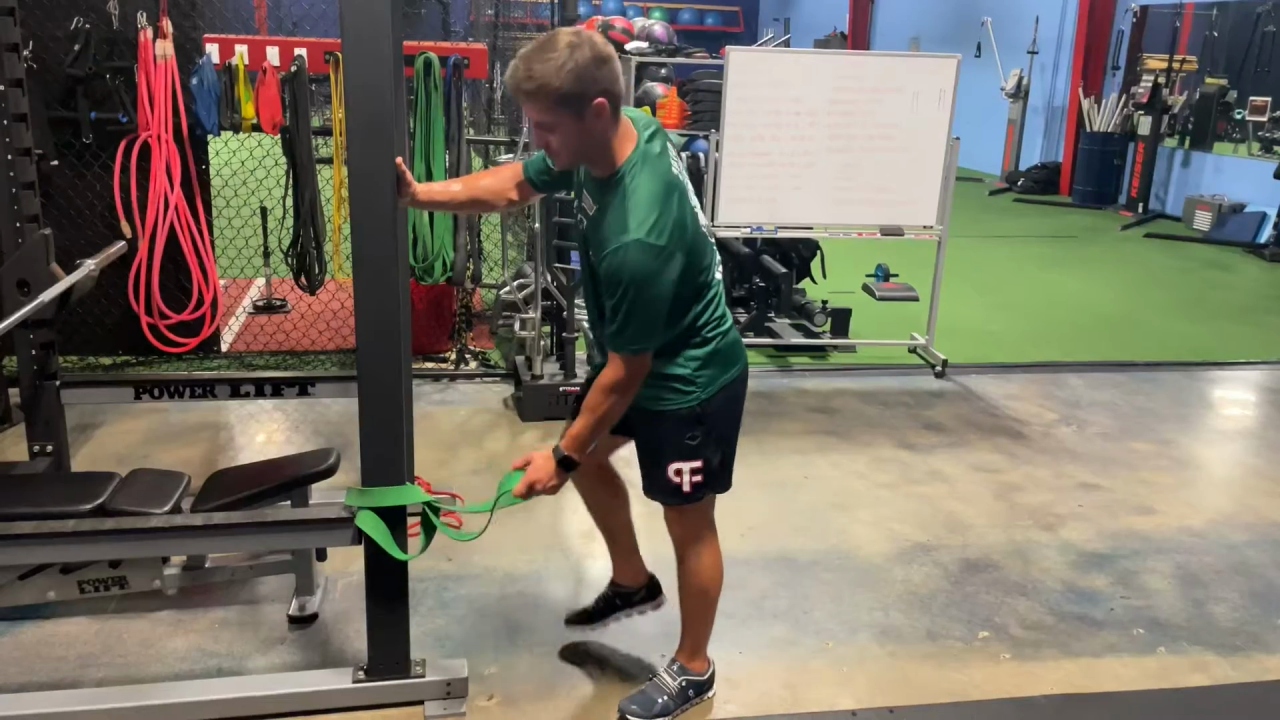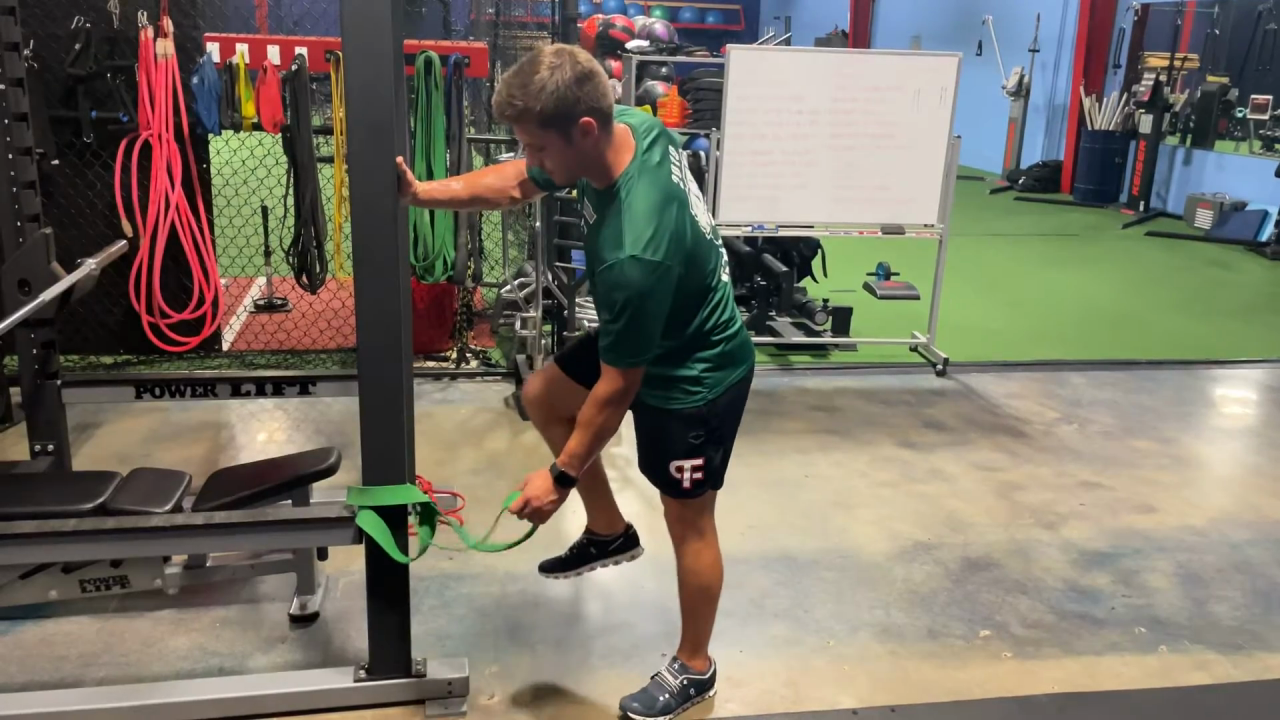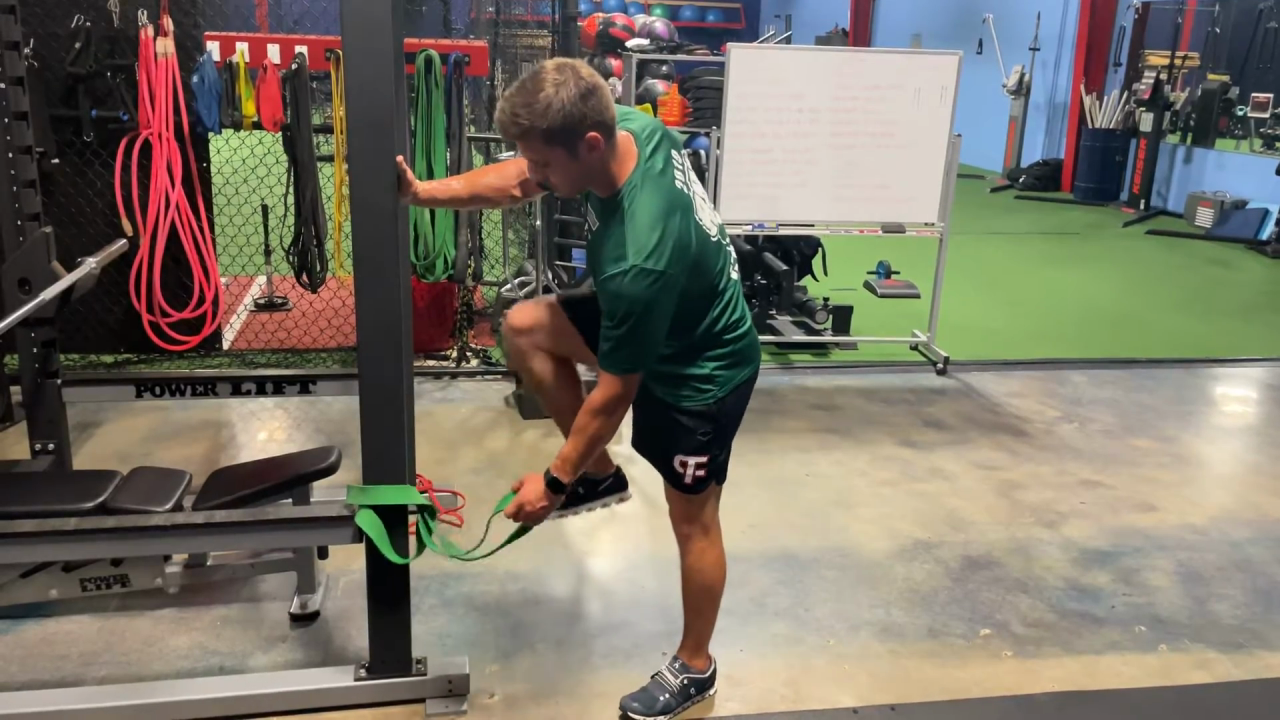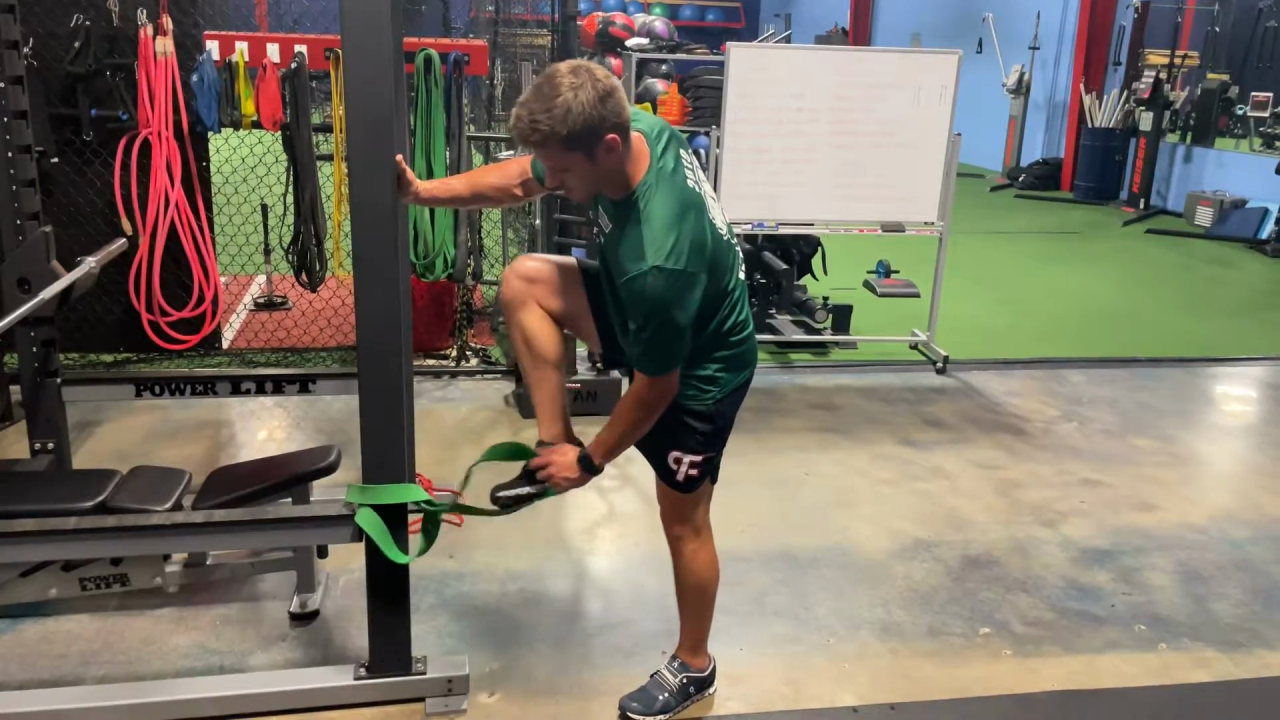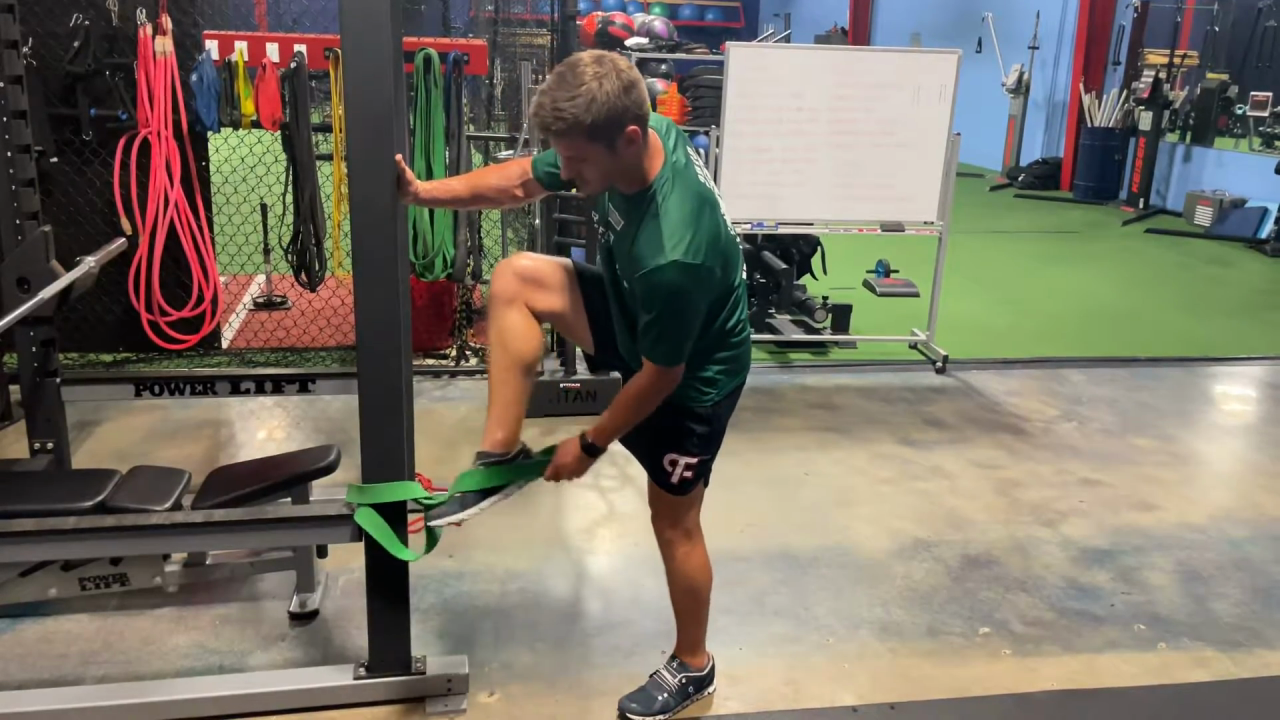
dt=0.4s
person 1, frame 1
left shoulder: (638, 238)
right shoulder: (601, 141)
left elbow: (628, 369)
right elbow: (512, 185)
left wrist: (563, 454)
right wrist: (420, 194)
left hip: (689, 379)
right hip: (640, 359)
left knee: (687, 523)
right knee: (592, 465)
right ankle: (631, 581)
person 1, frame 2
left shoulder: (634, 252)
right shoulder: (629, 126)
left elbow: (618, 386)
right elbow: (516, 183)
left wrist: (560, 477)
right wrist: (422, 192)
left hip: (696, 374)
right hip: (650, 336)
left knee: (687, 520)
right knee: (541, 397)
right ankle: (609, 531)
person 1, frame 3
left shoulder: (639, 261)
right shoulder: (629, 127)
left elbow: (615, 392)
right elbow: (515, 184)
left wrist: (554, 480)
right wrist: (424, 192)
left hip: (702, 369)
right hip: (659, 325)
left knee: (691, 519)
right knee: (524, 328)
left ankle: (694, 666)
right ankle: (600, 474)
person 1, frame 4
left shoulder: (657, 262)
right shoulder: (634, 128)
left elbow: (653, 388)
right elbow: (519, 180)
left wrist: (590, 462)
right wrist: (424, 190)
left hip: (699, 369)
right hip: (649, 320)
left knee: (681, 519)
right knee: (524, 281)
left ankle: (694, 666)
right ankle: (553, 440)
person 1, frame 5
left shoulder: (674, 255)
right shoulder: (635, 135)
left elbow: (660, 375)
right elbow: (521, 180)
left wrist: (589, 445)
right wrist: (424, 191)
left hip: (693, 374)
right hip: (635, 315)
left knee: (672, 521)
right knee: (514, 278)
left ankle: (693, 666)
right ankle: (501, 456)
